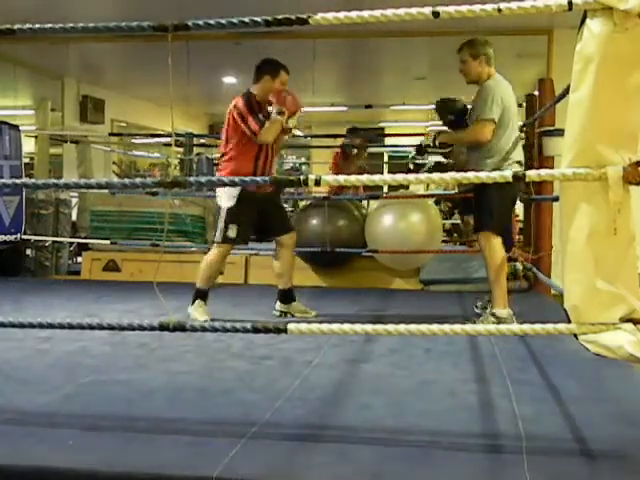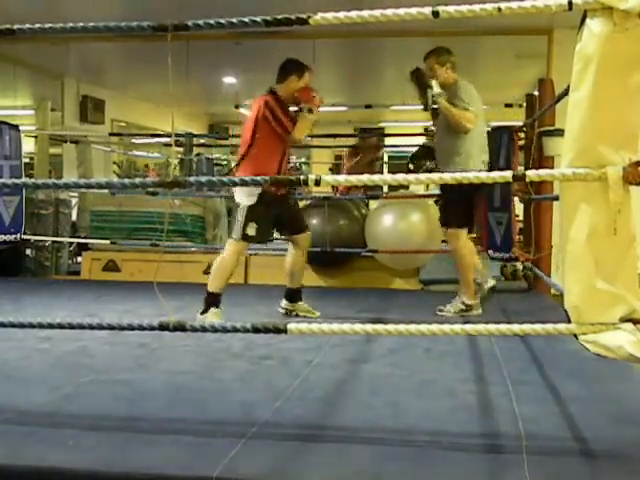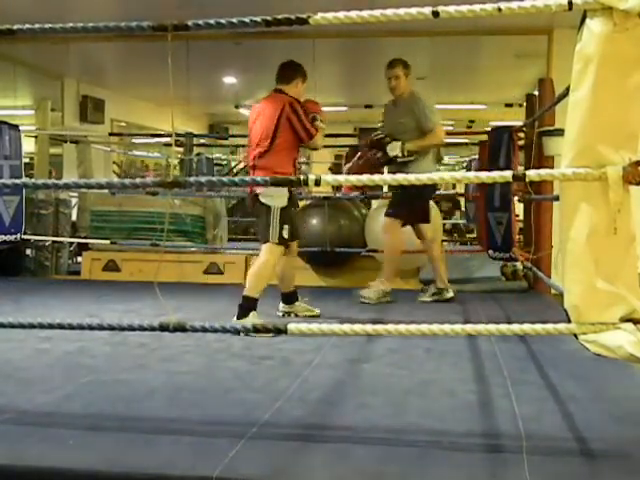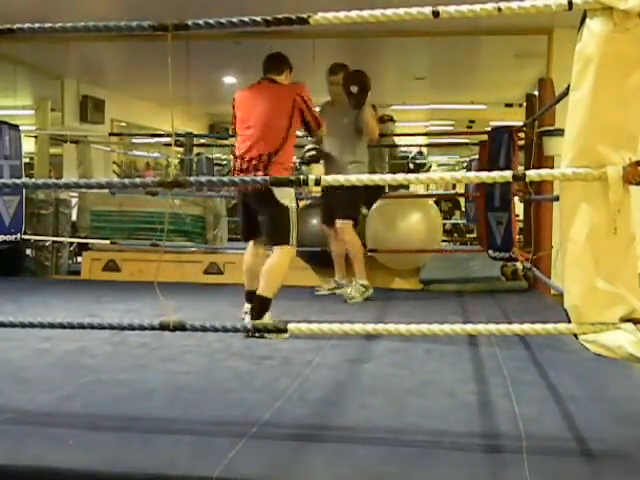
dt=0.7s
person 1, frame 1
left shoulder: (263, 109)
right shoulder: (242, 105)
left elbow: (273, 149)
right elbow: (264, 138)
left wrist: (285, 124)
right wrist: (281, 113)
left hip: (263, 189)
right hip: (238, 188)
left knee: (287, 239)
right knee: (223, 246)
left ankle: (285, 301)
right ankle: (198, 302)
person 1, frame 2
left shoulder: (278, 105)
right shoulder: (270, 103)
right elbow: (297, 135)
left wrist: (305, 109)
right wrist: (309, 108)
left hip: (277, 189)
right hip: (255, 187)
left knee: (302, 238)
right knee: (237, 245)
left ankle: (292, 300)
right ankle: (209, 309)
person 1, frame 3
left shoulder: (261, 106)
right shoulder: (290, 104)
right elbow: (316, 142)
right wrist: (316, 117)
left hip: (260, 182)
right hip: (274, 183)
left knee: (289, 246)
right knee: (272, 249)
left ankle: (290, 301)
right ankle: (245, 314)
person 1, frame 4
left shoulder: (241, 96)
right shoulder: (294, 94)
right elbow: (319, 132)
right wrist: (307, 102)
left hip: (244, 178)
right hip: (273, 180)
left knee: (256, 242)
right knee: (284, 249)
left ankle: (251, 303)
right ankle: (258, 316)
person 2, frame 1
left shoulder: (491, 88)
right shoulder: (496, 87)
left elbow: (482, 133)
left wrist: (446, 137)
right wrist: (456, 136)
left hip: (496, 174)
right hip: (499, 174)
left knee: (488, 237)
right knee: (494, 238)
left ankle: (500, 310)
right ankle: (497, 301)
person 2, frame 2
left shoulder: (461, 90)
right shoulder: (452, 93)
left elbow: (466, 123)
left wrist: (438, 99)
right wrist: (432, 151)
left hip: (462, 173)
right hip: (459, 172)
left knee: (456, 234)
right knee: (458, 234)
left ankle: (468, 298)
right ankle: (481, 278)
person 2, frame 3
left shoulder: (419, 104)
right shoulder: (390, 107)
left elbow: (439, 135)
right elbow: (383, 138)
left wrist: (405, 147)
right wrist: (377, 143)
left hip: (418, 175)
right hip: (404, 175)
left knee: (392, 224)
right knee: (423, 230)
left ankle: (383, 285)
right ankle: (442, 285)
person 2, frame 4
left shoulder: (359, 109)
right shoulder: (324, 109)
left elbow: (374, 134)
left wrist: (364, 106)
left hip: (354, 176)
right hip: (331, 177)
left knee: (344, 227)
right knee: (331, 230)
left ankle: (362, 282)
right ankle: (340, 280)
